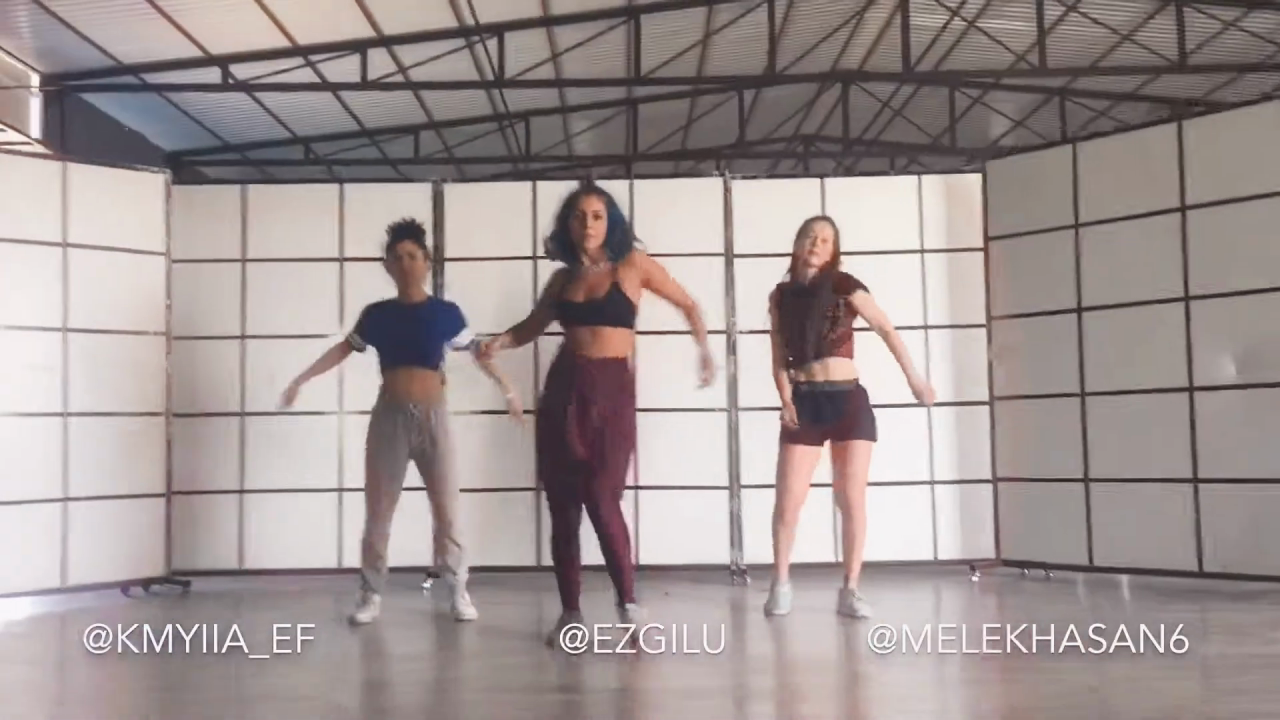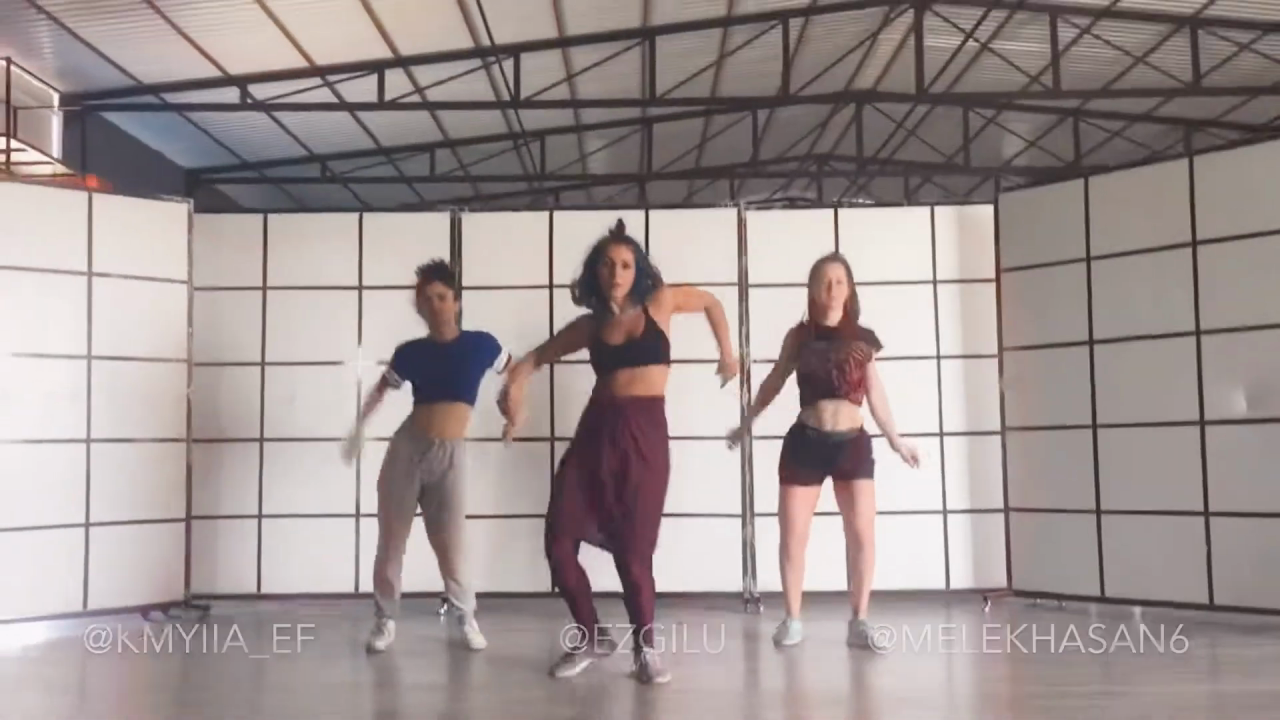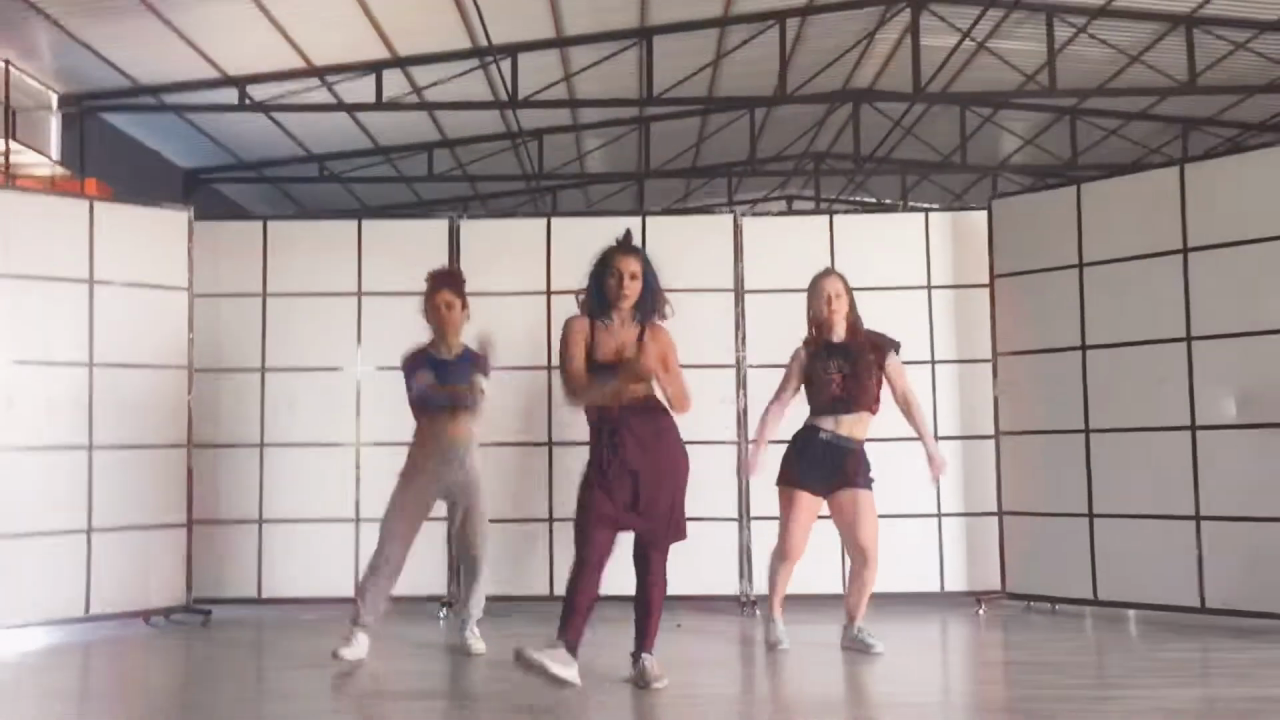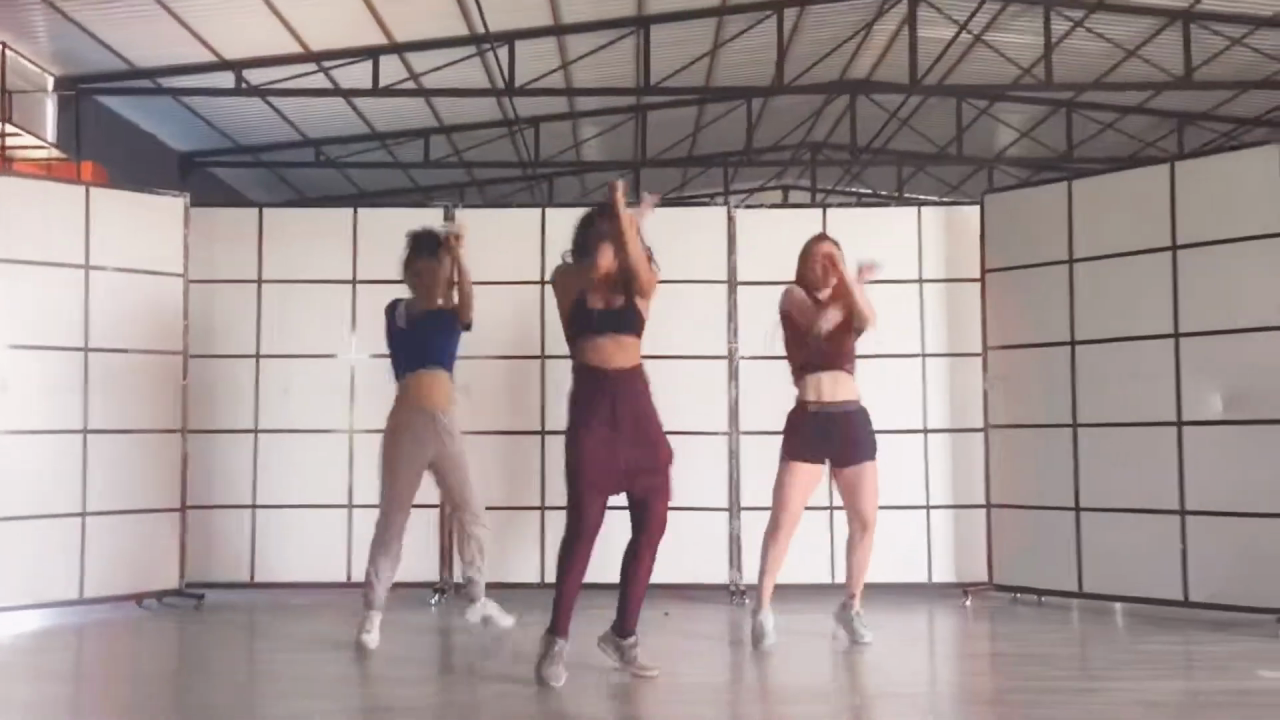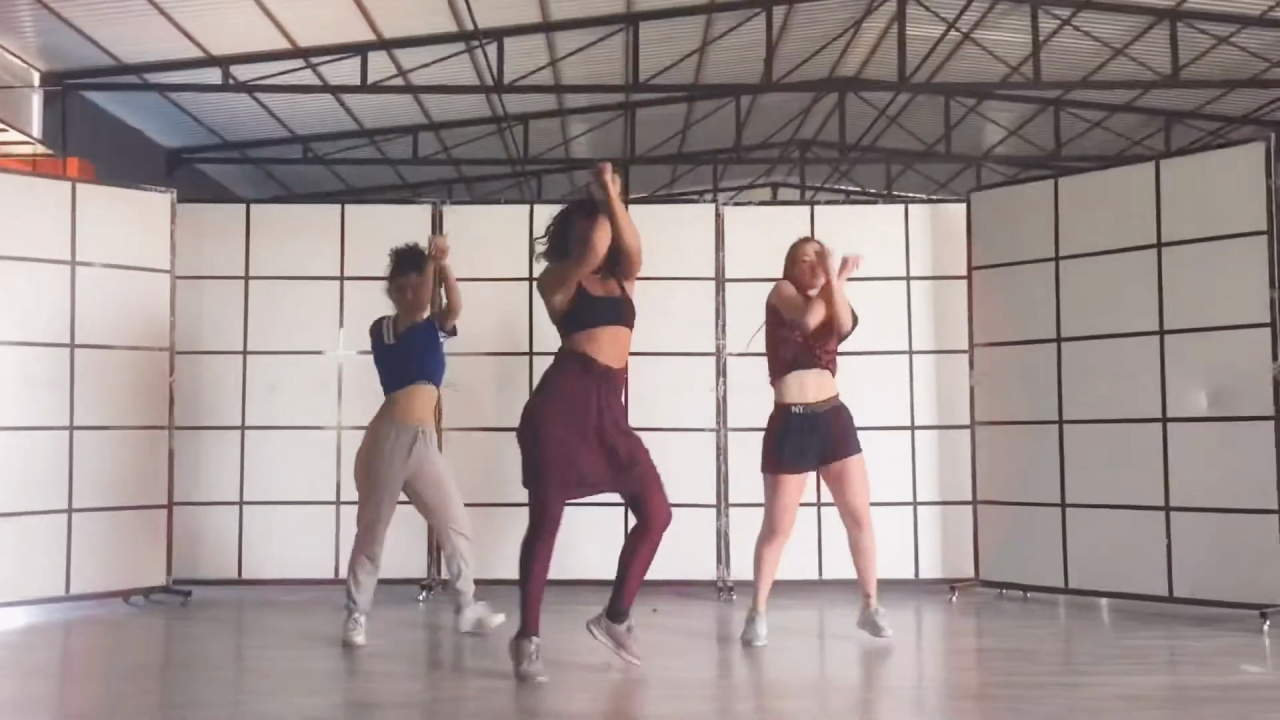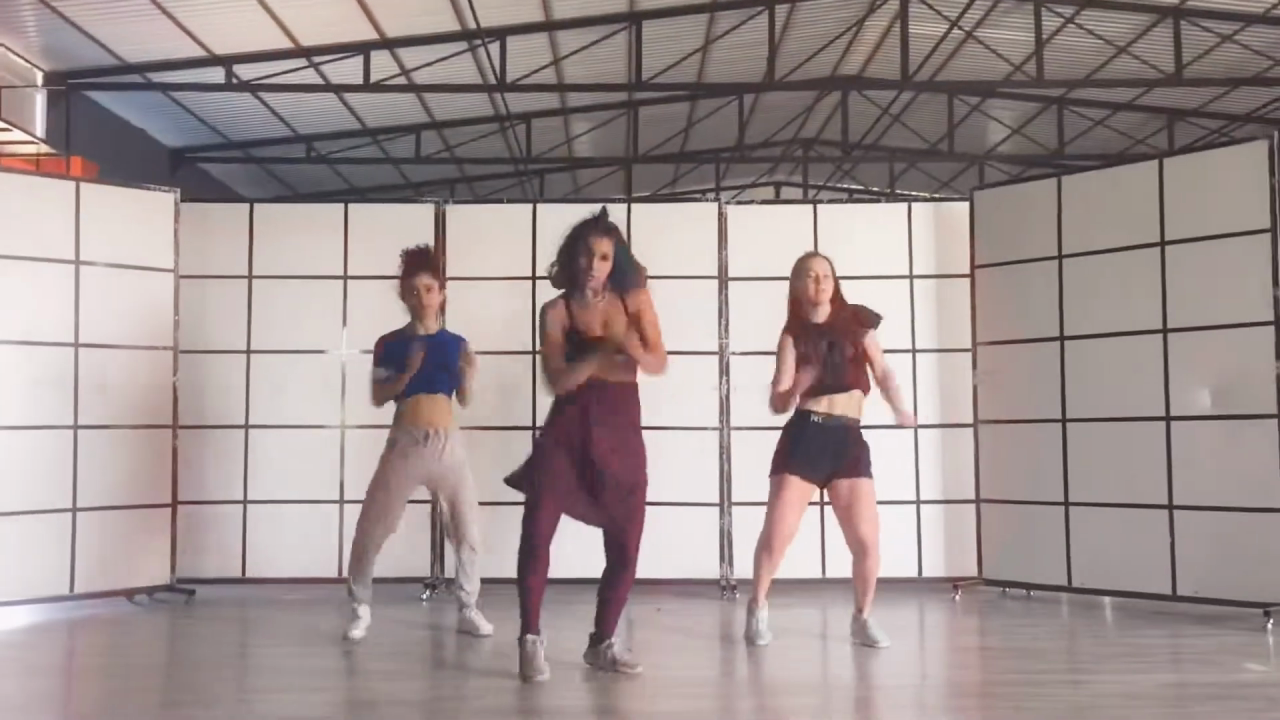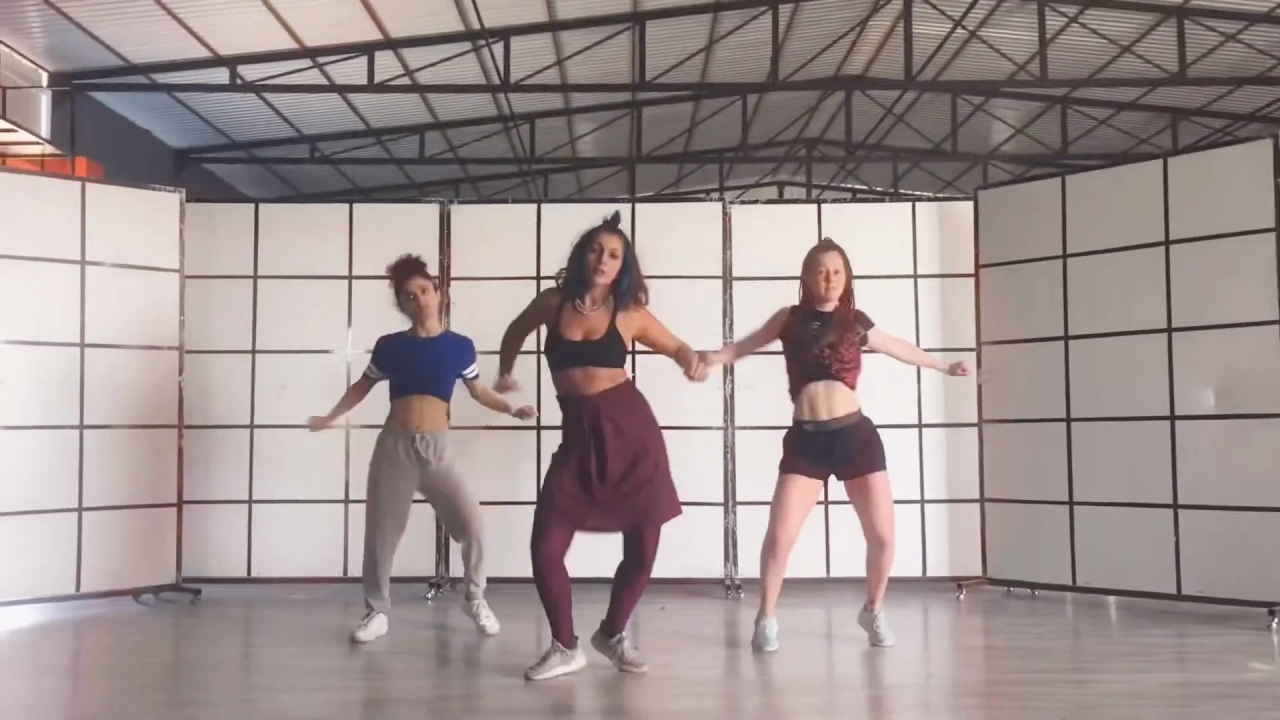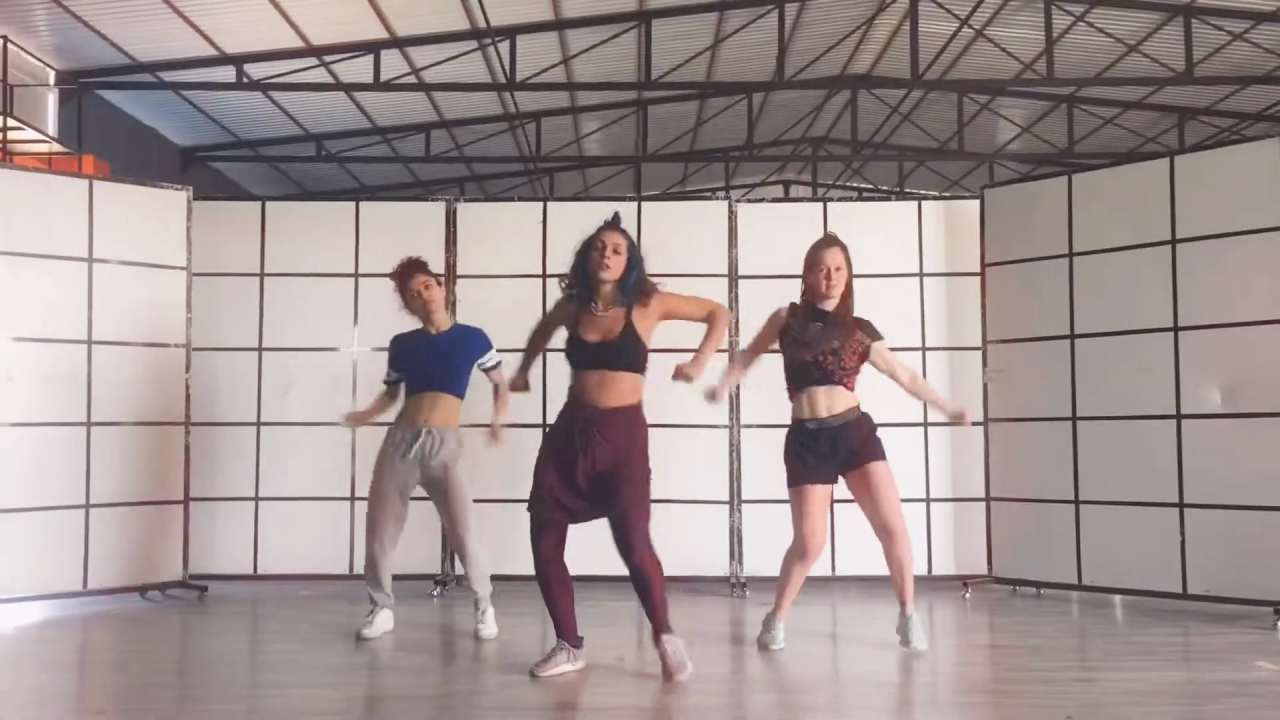
dt=0.2s
person 1, frame 1
left shoulder: (632, 264)
right shoulder: (561, 279)
left elbow: (688, 304)
right elbow: (531, 326)
left wrist: (706, 350)
right wrist: (495, 341)
left hip: (611, 392)
right hip: (561, 393)
left knee: (602, 503)
right knee: (564, 511)
left ankle: (629, 609)
right ankle: (571, 614)
person 1, frame 2
left shoulder: (661, 300)
right shoulder: (586, 323)
left elbow: (710, 302)
right elbow: (535, 358)
left wrist: (727, 350)
right wrist: (513, 385)
left hip: (644, 437)
right hip: (594, 437)
left knee: (631, 551)
right knee: (559, 543)
left ankle: (644, 649)
right ankle: (593, 635)
person 1, frame 3
left shoulder: (656, 334)
right shoulder: (578, 327)
left elbow: (682, 403)
right elbow: (574, 389)
left wrist: (658, 374)
right wrist: (615, 375)
left hip: (656, 442)
right hip: (606, 447)
left knee: (652, 554)
right knee: (591, 547)
left ankle: (643, 656)
right ankle: (564, 652)
person 1, frame 4
left shoulder: (635, 286)
right shoulder: (568, 278)
left elbow: (642, 277)
right elbow: (597, 267)
left wrist: (628, 224)
right wrist: (613, 223)
left hip: (636, 405)
right hip: (592, 404)
left knee: (652, 519)
right knee: (584, 519)
left ankle: (623, 636)
right ankle: (556, 640)
person 1, frame 5
left shoulder: (620, 267)
right shoulder: (555, 278)
left elbow: (632, 259)
right elbow: (592, 256)
left wrist: (614, 197)
right wrist: (601, 213)
left hip: (607, 408)
right hip: (565, 398)
left knee: (656, 513)
right knee: (546, 518)
left ankle: (614, 618)
right ankle: (526, 637)
person 1, frame 6
left shoulder: (633, 300)
right shoulder: (556, 310)
left elbow: (657, 359)
right elbow: (560, 379)
left wrist: (627, 344)
right wrist: (609, 351)
left hip: (620, 428)
right hip: (569, 427)
left knee: (625, 547)
right knee: (539, 525)
left ankle: (602, 644)
right ankle: (530, 638)
person 1, frame 7
left shoulder: (631, 314)
right shoulder: (553, 303)
left elbow: (677, 347)
right elbow: (516, 330)
left wrist: (693, 362)
right wrist: (503, 371)
left hip: (630, 429)
right hip: (579, 437)
left knee: (643, 545)
right knee: (546, 547)
left ankle: (611, 634)
right ankle: (566, 646)
person 1, frame 8
left shoulder: (647, 304)
right shoulder: (571, 307)
left elbow: (719, 313)
right elbow: (543, 330)
left wrist: (699, 358)
right wrist: (524, 368)
left hip: (621, 436)
right hip: (568, 435)
left knee: (634, 543)
right knee: (545, 542)
left ankle: (665, 637)
right ankle: (569, 645)
person 2, frame 1
left shoulder: (845, 287)
right shoulder: (780, 297)
left elbow: (887, 329)
right elbow: (779, 359)
left wrist: (914, 378)
right wrist: (786, 401)
left hip: (849, 402)
right hip: (805, 404)
left knee: (853, 502)
right knee: (787, 501)
left ankle: (849, 591)
right ankle: (781, 585)
person 2, frame 2
left shoulder: (862, 338)
right shoulder: (799, 336)
left elbow: (874, 395)
right elbow: (774, 383)
left wrist: (896, 440)
right wrist: (745, 424)
left hip: (852, 446)
right hip: (807, 443)
left knee: (862, 537)
right knee: (792, 540)
left ankle: (859, 622)
right ankle: (792, 619)
person 2, frame 3
left shoulder: (878, 346)
right shoulder: (806, 354)
left elbow: (906, 398)
right elbow: (779, 401)
left wrist: (930, 447)
right wrist: (757, 443)
left hip: (852, 457)
right hip: (811, 450)
left knee: (867, 551)
right knee: (790, 548)
left ankle: (854, 628)
right ankle: (775, 617)
person 2, frame 4
left shoulder: (849, 309)
right shoulder: (794, 299)
left elbow: (867, 318)
right elbow: (820, 322)
left wrist: (851, 283)
right wrist: (849, 287)
left hip: (851, 420)
right hip: (807, 421)
left knee: (865, 520)
right knee: (783, 519)
left ankle: (850, 607)
right ankle: (762, 609)
person 2, frame 5
left shoulder: (838, 309)
right shoulder: (781, 293)
left elbow: (841, 321)
right elbow: (808, 319)
left wrist: (835, 278)
right wrist: (830, 283)
left hip: (834, 419)
right hip: (791, 424)
left knee: (860, 517)
right knee: (777, 527)
left ankle: (871, 606)
right ankle: (758, 614)
person 2, frame 6
left shoulder: (856, 321)
right shoulder: (792, 335)
left elbow: (883, 370)
right elbow: (778, 403)
left wrist: (901, 409)
right wrist: (798, 387)
left hip: (848, 440)
right hip: (804, 437)
left knee: (866, 541)
right knee: (776, 535)
left ankle: (861, 617)
right ankle: (757, 611)
person 2, frame 7
left shoulder: (857, 324)
right shoulder: (790, 318)
left elbow: (901, 348)
right elbow: (746, 344)
left wrist: (943, 367)
right wrist: (714, 358)
left hip: (855, 435)
right hip: (806, 439)
left knee: (883, 535)
right knee: (779, 536)
left ankle: (872, 610)
right ankle: (766, 617)
person 2, frame 8
left shoulder: (859, 330)
right shoulder: (789, 317)
left elbow: (902, 372)
right elbow: (749, 354)
left wrist: (946, 407)
right wrist: (724, 383)
left hip: (855, 432)
right hip: (808, 438)
left knee: (893, 527)
right knee: (809, 544)
left ankle: (908, 614)
right ankle: (776, 618)
person 3, frame 1
left shoulder: (445, 312)
right shoulder: (377, 314)
left elbow: (476, 350)
right elbow: (344, 349)
left wrist: (506, 389)
right wrist: (301, 380)
left hip: (432, 417)
right hip: (389, 417)
left knee: (446, 508)
right knee: (379, 509)
left ankle: (459, 591)
right ankle: (371, 593)
person 3, frame 2
left shoulder: (481, 344)
right shoulder: (408, 352)
left elbow: (511, 370)
right elbow: (382, 386)
right wrist: (357, 428)
left hip: (449, 456)
right hip: (406, 450)
left knee: (448, 545)
right knee: (391, 542)
left ankle: (466, 619)
right ankle: (386, 620)
person 3, frame 3
left shoulder: (475, 359)
right shoulder: (416, 361)
left elbow: (474, 405)
right elbow: (431, 397)
left wrist: (479, 374)
right wrist: (459, 389)
left hip: (464, 461)
right hip: (424, 461)
left knee: (473, 550)
right knee: (392, 547)
left ankle: (469, 626)
right ankle: (360, 632)
person 3, frame 4
left shoulder: (451, 317)
right shoulder: (397, 311)
left elbow: (467, 305)
right elbow: (428, 296)
left wrist: (458, 255)
right wrist: (445, 251)
left hip: (443, 427)
right hip: (407, 426)
left knee: (470, 514)
right knee: (393, 521)
left ankle: (478, 601)
right ankle: (372, 615)
person 3, frame 5
left shoulder: (435, 327)
right shoulder: (382, 328)
left elbow: (454, 309)
right elbow: (411, 319)
left wrist: (443, 266)
right wrist: (429, 262)
left hip: (424, 441)
right hip: (388, 439)
left knee: (454, 526)
right knee: (372, 531)
left ankle: (467, 608)
right ankle: (356, 616)
person 3, frame 6
left shoulder: (456, 344)
right shoulder: (390, 344)
left elbow: (465, 394)
right elbow: (381, 396)
left wrist: (467, 371)
right wrist: (409, 370)
left hip: (448, 445)
right hip: (405, 446)
left knee: (467, 532)
right knee: (371, 529)
left ankle: (468, 609)
right ankle: (360, 605)
person 3, frame 7
left shoulder: (460, 346)
right shoulder: (390, 346)
left elbow: (478, 391)
right elbow: (362, 385)
left wrist: (513, 408)
right wrist: (332, 414)
left hip: (437, 451)
right hip: (393, 448)
left knee: (472, 525)
right knee: (380, 539)
left ankle: (476, 602)
right ankle: (377, 613)
person 3, frame 8
left shoulder: (472, 338)
right shoulder: (401, 345)
left elbow: (499, 384)
right elbow: (391, 392)
left wrist: (498, 417)
right wrist: (366, 414)
left hip: (444, 445)
right hip: (402, 441)
left knee: (462, 532)
right knee: (379, 530)
left ankle: (484, 609)
right ankle: (382, 609)
